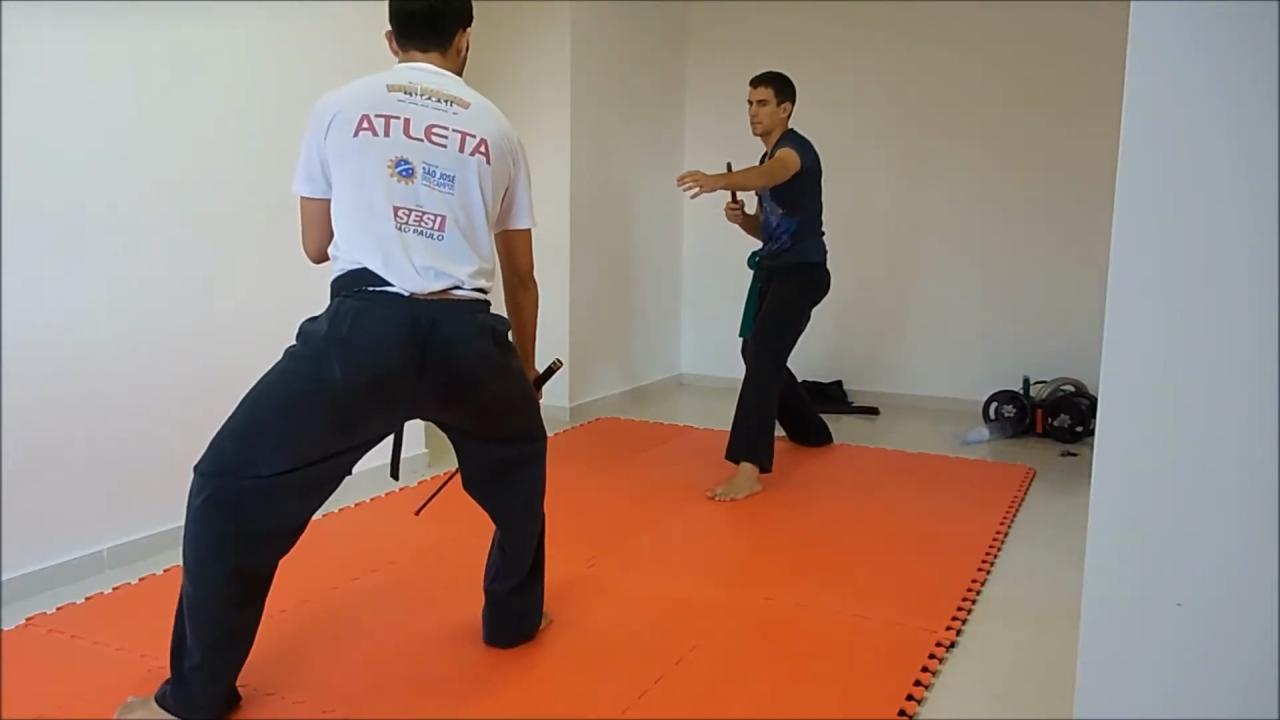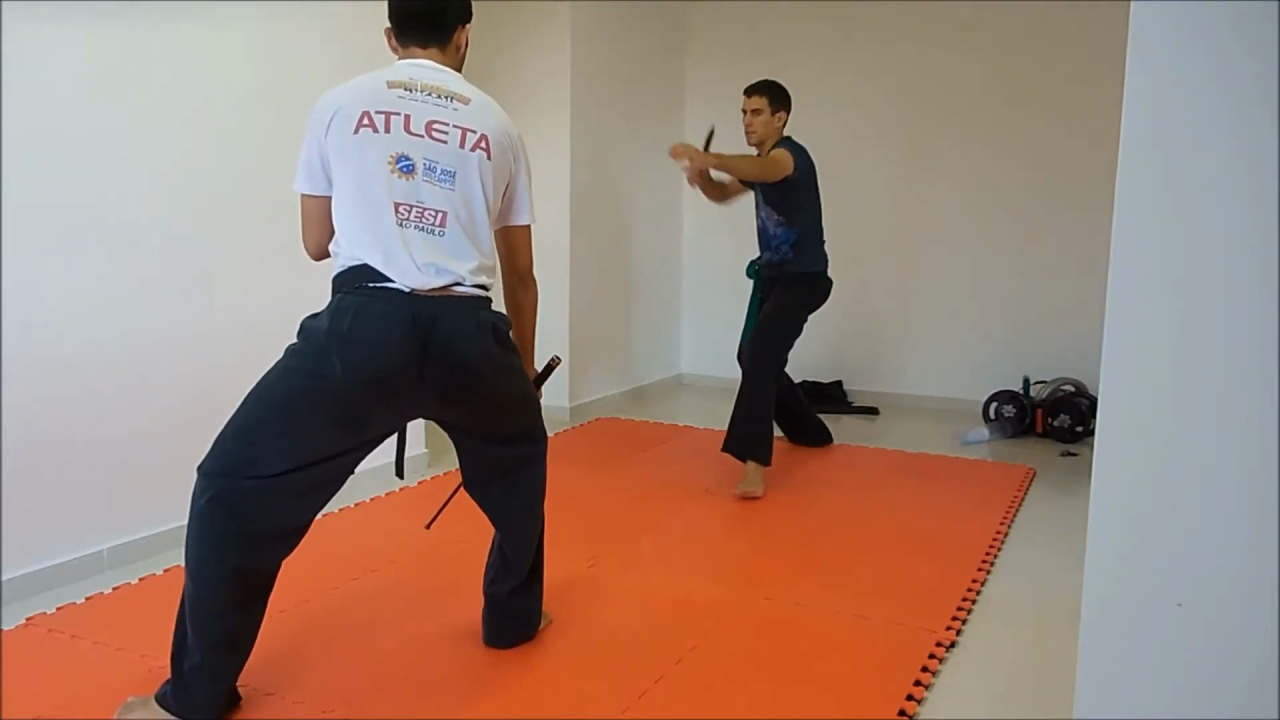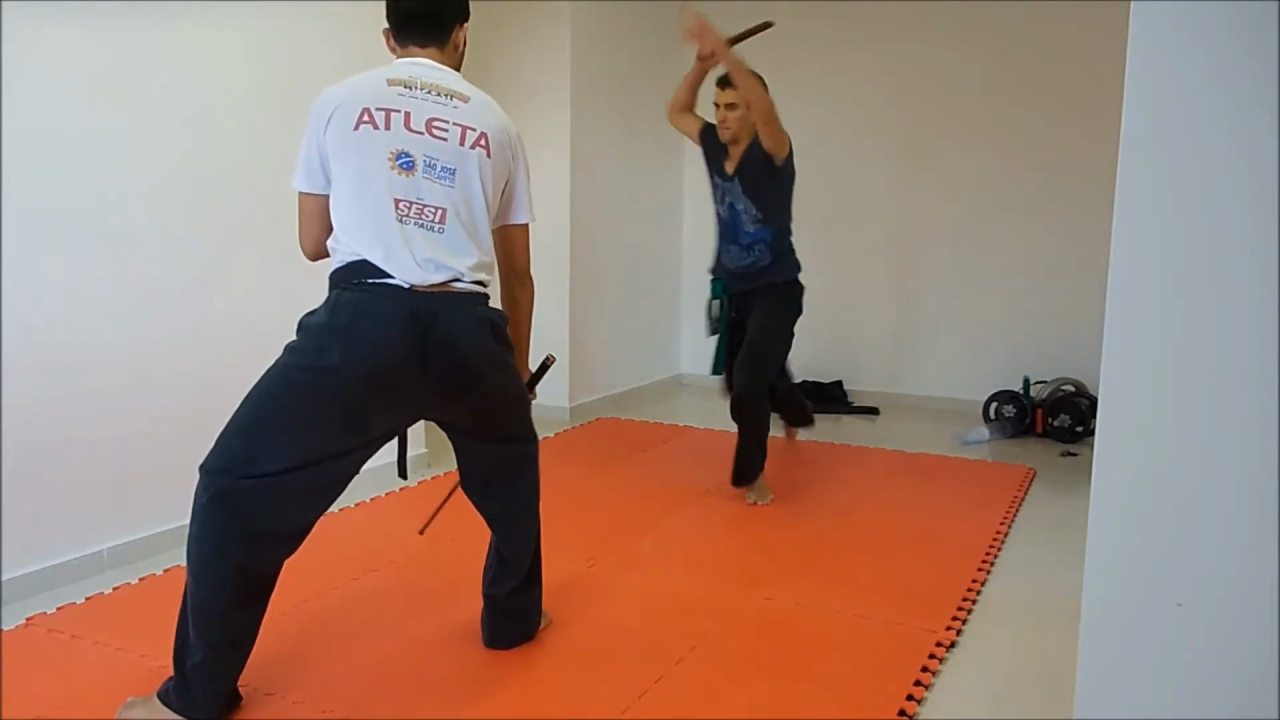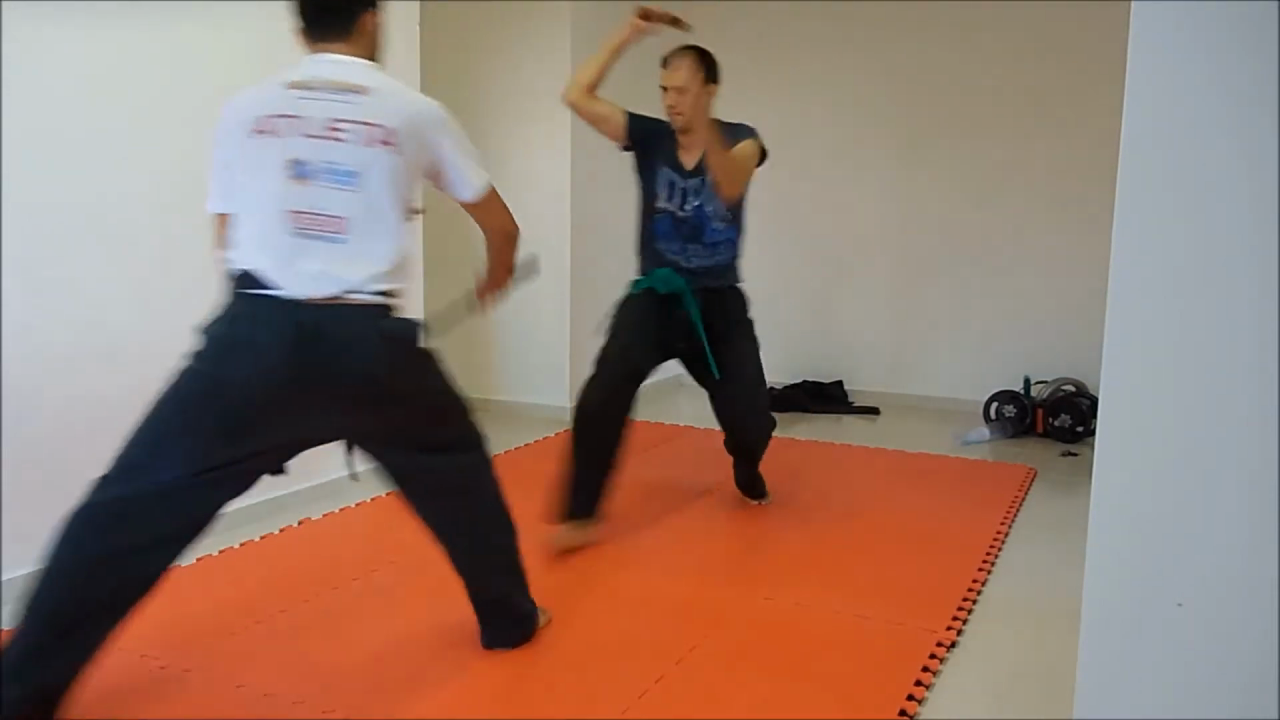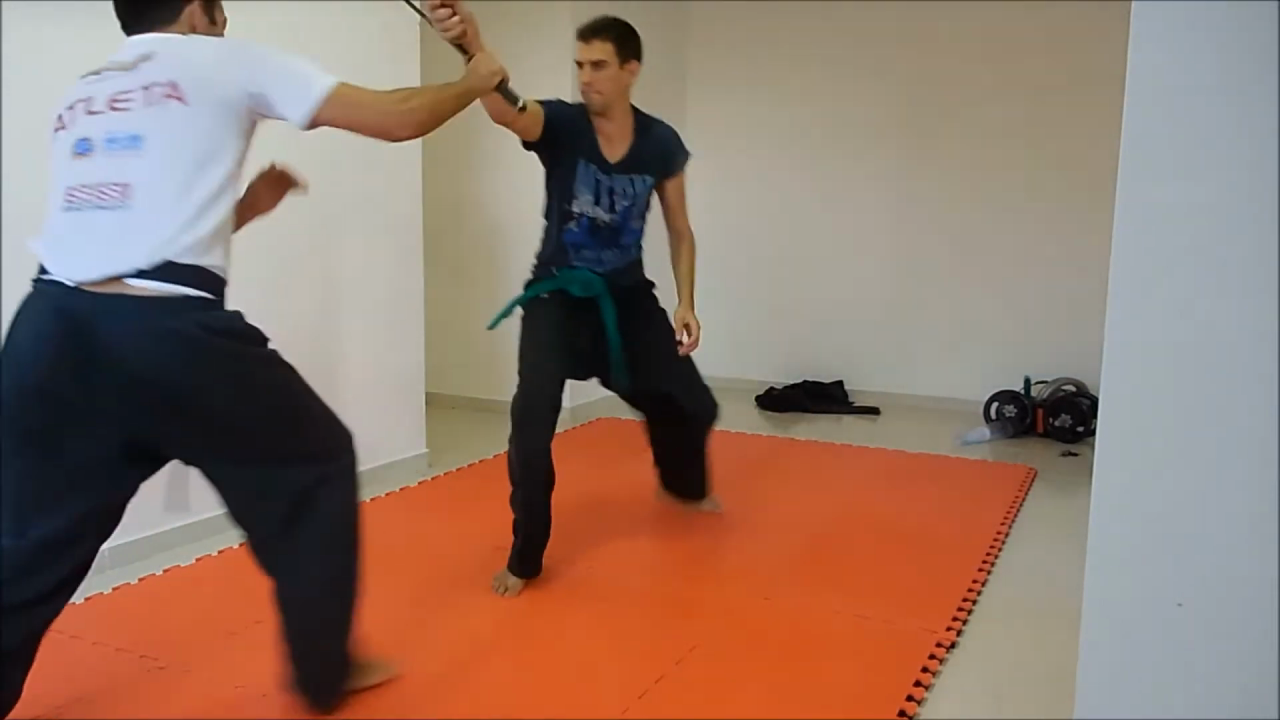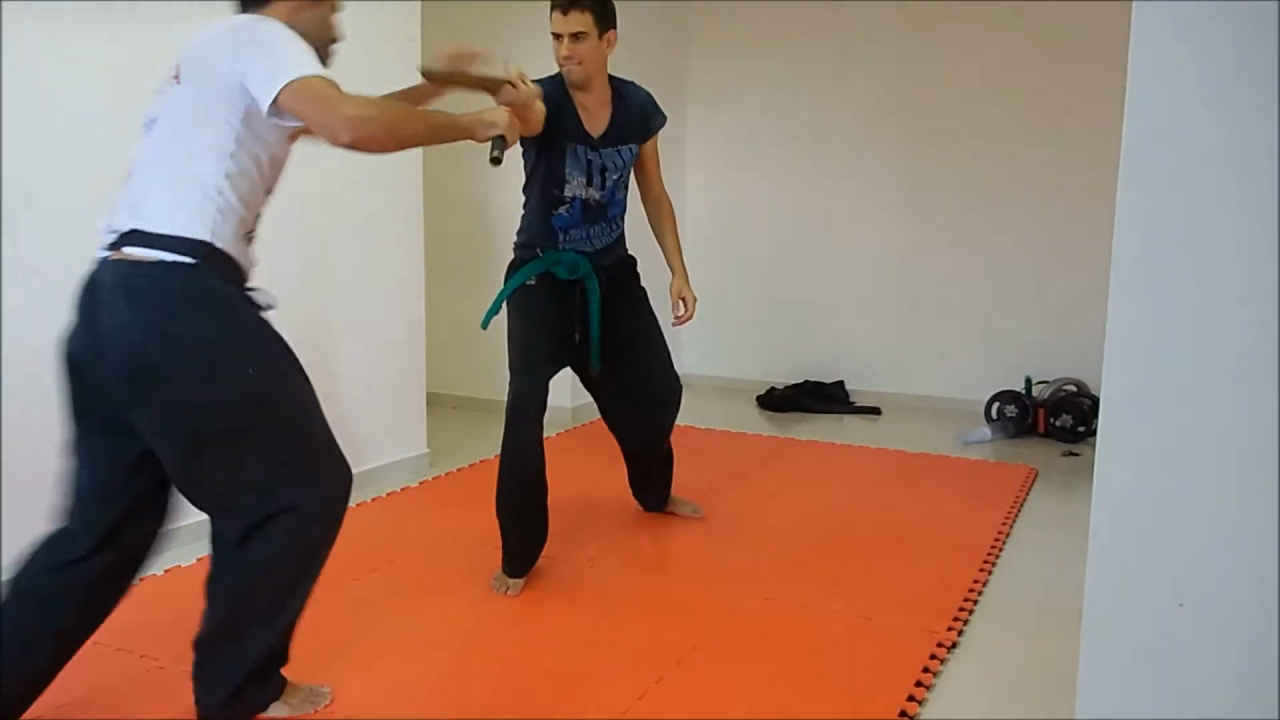
dt=0.3s
person 1, frame 1
left shoulder: (340, 107)
right shoulder: (495, 128)
left elbow: (317, 244)
right elbow: (520, 275)
right wrist: (525, 370)
left hip: (363, 330)
right hip: (463, 336)
left knee: (232, 487)
right knee: (517, 457)
right ankle: (515, 615)
person 1, frame 2
left shoulder: (341, 103)
right shoulder: (496, 123)
left elbow: (318, 241)
right elbow: (519, 271)
right wrist: (523, 366)
left hip: (364, 326)
right hip: (464, 332)
left knee: (238, 486)
right knee: (517, 458)
right ankle: (514, 615)
person 1, frame 3
left shoulder: (341, 101)
right shoulder: (495, 122)
left elbow: (312, 242)
right elbow: (517, 270)
right wrist: (516, 361)
left hip: (363, 323)
right hip: (461, 329)
left knee: (241, 485)
right knee: (508, 464)
right ankle: (513, 614)
person 1, frame 4
left shoulder: (246, 108)
right shoulder: (416, 111)
left elbow: (232, 242)
right elbow: (501, 227)
right wrist: (496, 275)
left hip: (259, 335)
right hip: (365, 339)
left knee: (138, 503)
right knee: (455, 466)
right ankle: (509, 615)
person 1, frame 5
left shoulder: (79, 101)
right shoulder: (227, 58)
right elbow: (392, 118)
left wrist: (257, 194)
right wrist: (475, 81)
right hip: (170, 327)
right knee: (313, 462)
person 1, frame 6
left shoulder: (212, 61)
left elbow: (333, 118)
right elbow: (351, 127)
left wrist: (433, 85)
right wrist: (469, 123)
left hip: (115, 301)
right hip: (178, 302)
left knee: (105, 520)
right knee: (302, 486)
person 2, frame 1
left shoulder: (795, 149)
right shoulder: (769, 158)
left elbow: (765, 177)
left wrist: (717, 181)
right wrist: (740, 217)
left hip: (801, 271)
right hip: (774, 270)
left knee: (762, 356)
right knee: (762, 356)
left ankle: (749, 470)
right ankle: (811, 432)
person 2, frame 2
left shoulder: (789, 155)
right shoulder: (759, 164)
left elbow: (756, 169)
right elbow: (723, 192)
left wrist: (706, 156)
right wrist: (703, 178)
left hip: (801, 278)
right hip: (776, 277)
left knee: (758, 356)
right knee: (759, 360)
left ankle: (754, 467)
right ankle: (811, 432)
person 2, frame 3
left shoulder: (771, 150)
right shoulder: (716, 144)
left elbow: (765, 108)
right elbow: (676, 111)
left wrist: (723, 51)
right wrist: (703, 64)
left hip: (775, 290)
right hip: (734, 290)
left knee: (753, 379)
right knee: (744, 383)
left ankle: (751, 476)
right ankle: (795, 416)
person 2, frame 4
left shoulder: (739, 142)
right shoulder: (648, 136)
left elbow: (731, 186)
right elbow: (576, 95)
right wrist: (629, 33)
left hip: (718, 300)
right hip: (655, 299)
left knee: (748, 416)
right knee: (603, 397)
left ankle: (749, 480)
right ankle: (580, 515)
person 2, frame 5
left shoulder: (662, 144)
right shoulder: (558, 122)
left elbow: (679, 231)
right elbow: (502, 106)
left wrist: (685, 303)
left hip: (627, 296)
right hip: (558, 294)
left knee: (690, 405)
right knee: (533, 417)
left ankle: (685, 484)
right ankle: (525, 557)
person 2, frame 6
left shoulder: (638, 107)
right shoulder: (545, 101)
left elbow: (654, 195)
right elbow: (524, 117)
left wrist: (679, 271)
left hip: (611, 273)
right hip: (542, 276)
left knee: (656, 391)
right knee: (525, 408)
left ankle: (655, 493)
right ankle: (519, 555)
